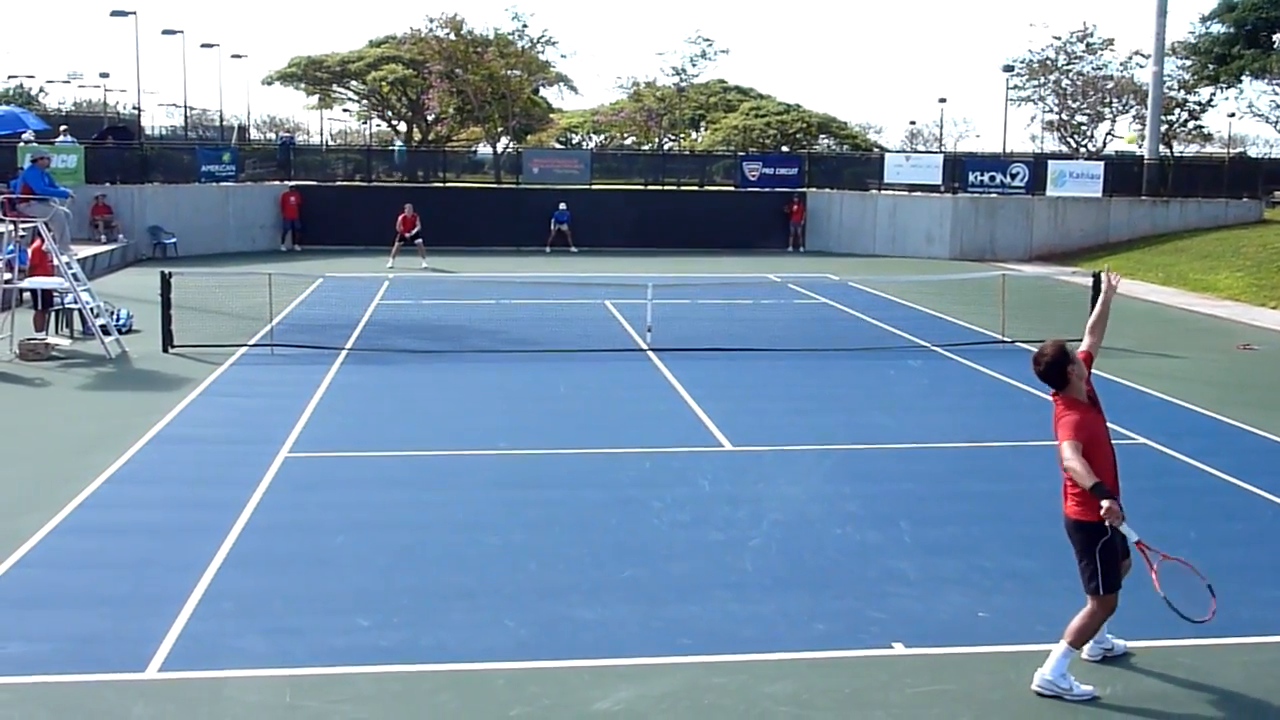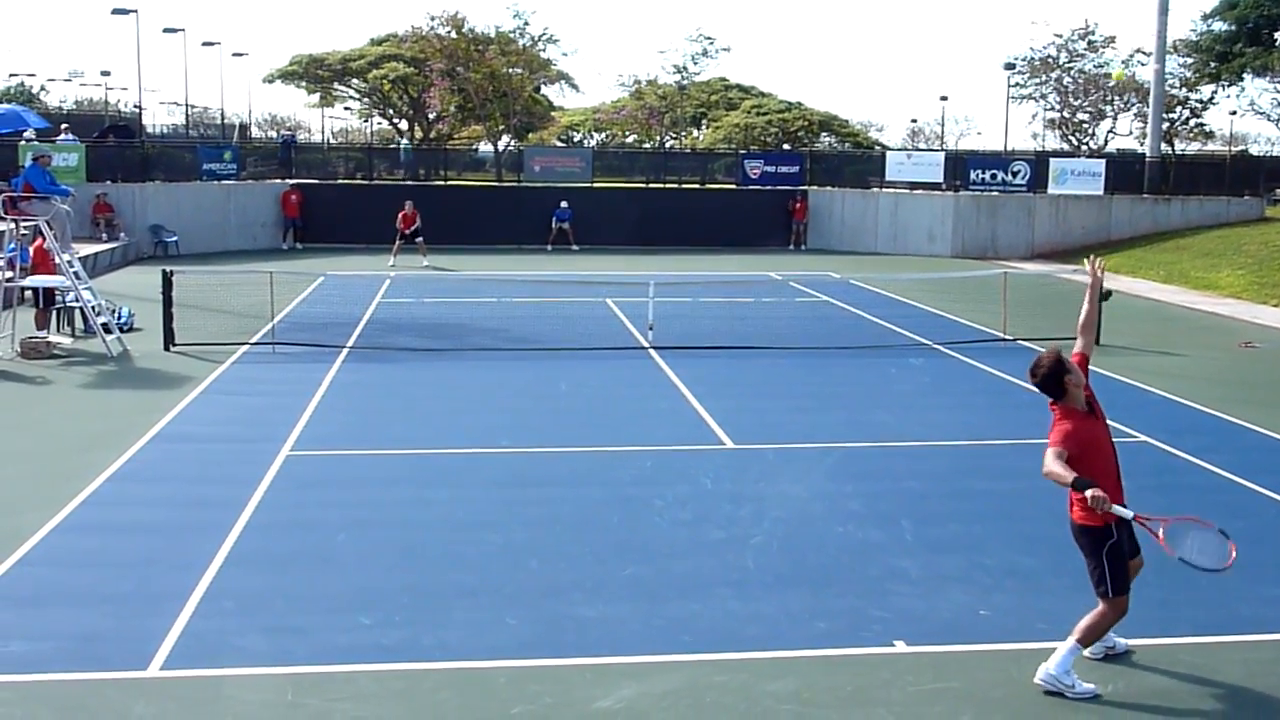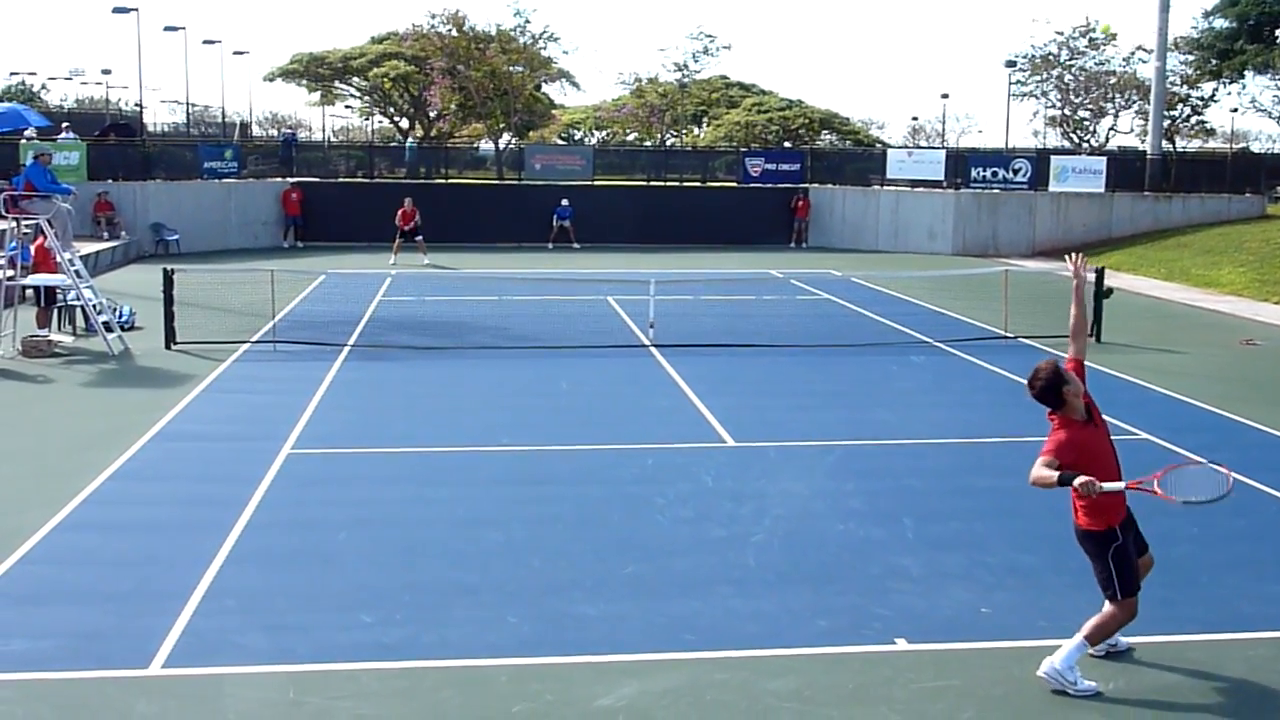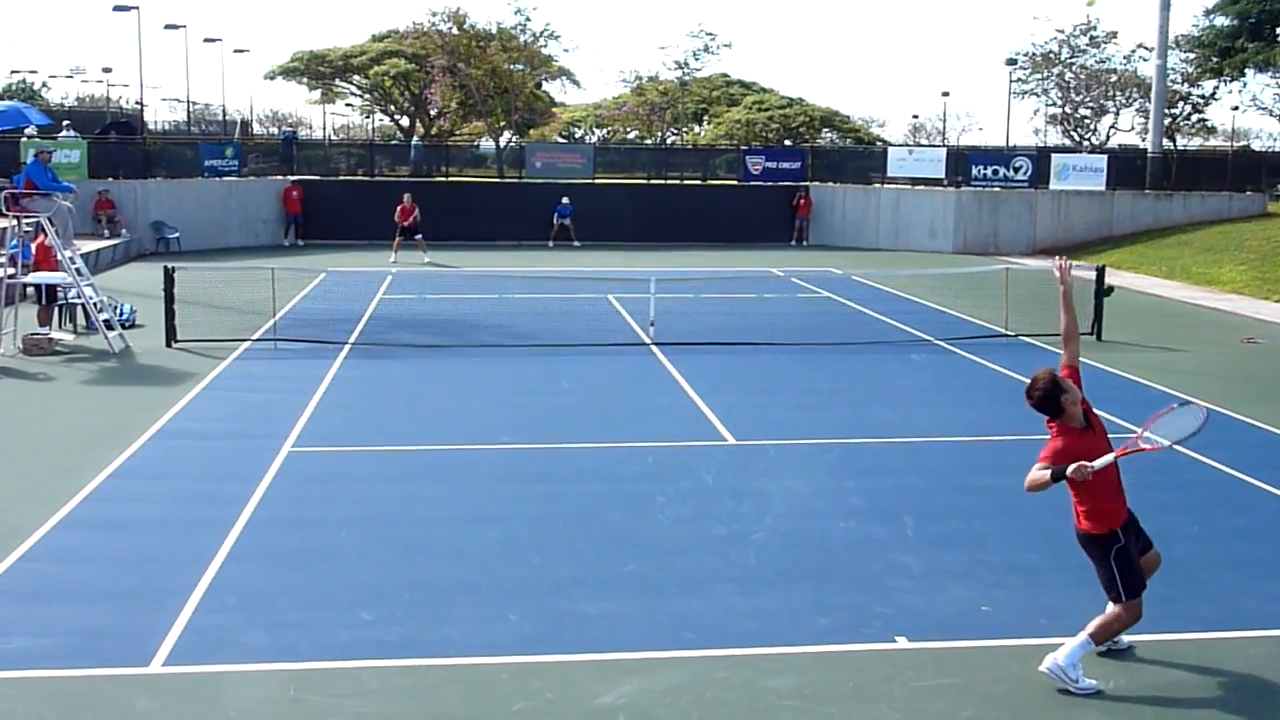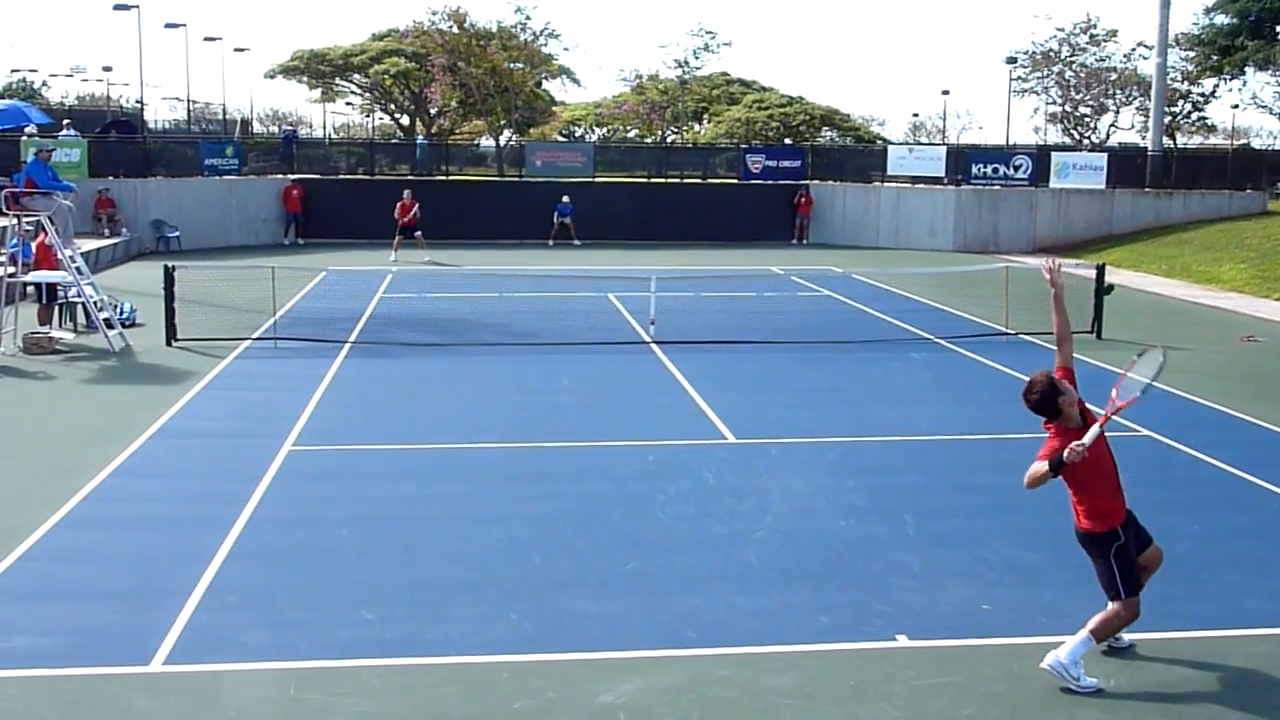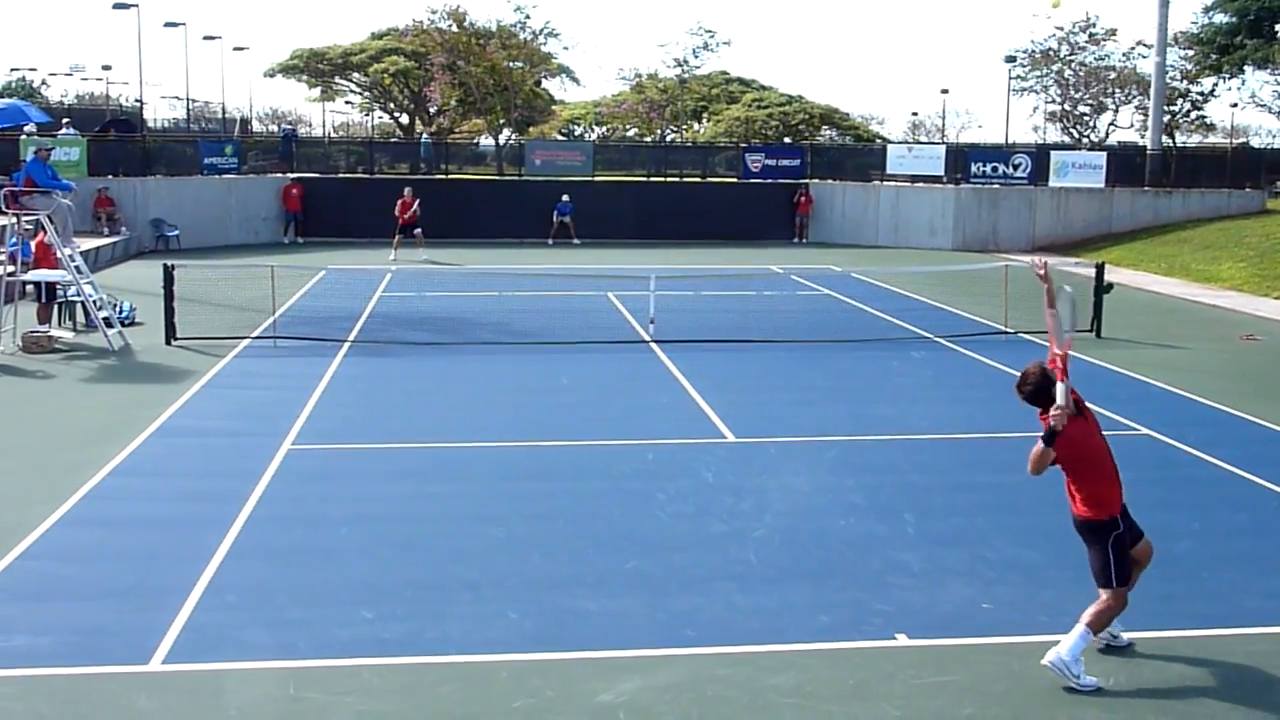
dt=0.1s
person 1, frame 1
left shoulder: (1077, 389)
right shoulder: (1072, 418)
left elbow: (1093, 334)
right elbow: (1073, 460)
left wrist: (1107, 294)
right wrist: (1104, 496)
left hip: (1095, 512)
right hip: (1092, 517)
left knee: (1120, 567)
right knee: (1104, 600)
left ankle: (1095, 641)
right ankle: (1052, 674)
person 1, frame 2
left shoulder: (1080, 386)
right shoulder: (1067, 428)
left elbow: (1086, 334)
right elbow: (1051, 464)
left wrist: (1094, 287)
right wrist: (1084, 486)
left hip: (1109, 513)
right hip: (1095, 521)
left knee: (1132, 566)
right knee: (1115, 604)
left ankle: (1099, 640)
right ankle: (1056, 669)
person 1, frame 3
left shoulder: (1075, 392)
right shoulder: (1064, 437)
left elbow: (1077, 334)
right elbow: (1037, 474)
left wrist: (1079, 287)
right wrist: (1072, 479)
left hip: (1115, 515)
right hip: (1101, 526)
left knee: (1142, 564)
right knee: (1124, 607)
left ankle: (1103, 637)
right ankle: (1060, 665)
person 1, frame 4
left shoulder: (1071, 394)
right shoulder: (1062, 443)
left elbow: (1071, 340)
right elbow: (1030, 482)
left wrist: (1066, 290)
right wrist: (1064, 472)
left hip: (1119, 517)
right hip: (1102, 530)
left knee: (1150, 562)
right knee: (1129, 611)
left ankle: (1105, 634)
right ankle: (1063, 660)
person 1, frame 5
left shoulder: (1068, 394)
right shoulder: (1060, 442)
left elbow: (1063, 341)
right elbow: (1030, 478)
left wrist: (1057, 291)
right wrist: (1061, 462)
left hip: (1117, 515)
right hip: (1102, 528)
left knee: (1151, 559)
right knee: (1127, 608)
left ankle: (1105, 631)
right ankle: (1065, 657)
person 1, frame 6
left shoulder: (1063, 407)
right shoulder: (1060, 427)
left elbow: (1057, 352)
right elbow: (1035, 466)
left wrist: (1047, 286)
right wrist: (1051, 433)
left hip: (1109, 509)
right hip: (1101, 518)
left knee: (1142, 553)
right knee: (1113, 594)
left ankle: (1104, 631)
right ankle: (1066, 653)
